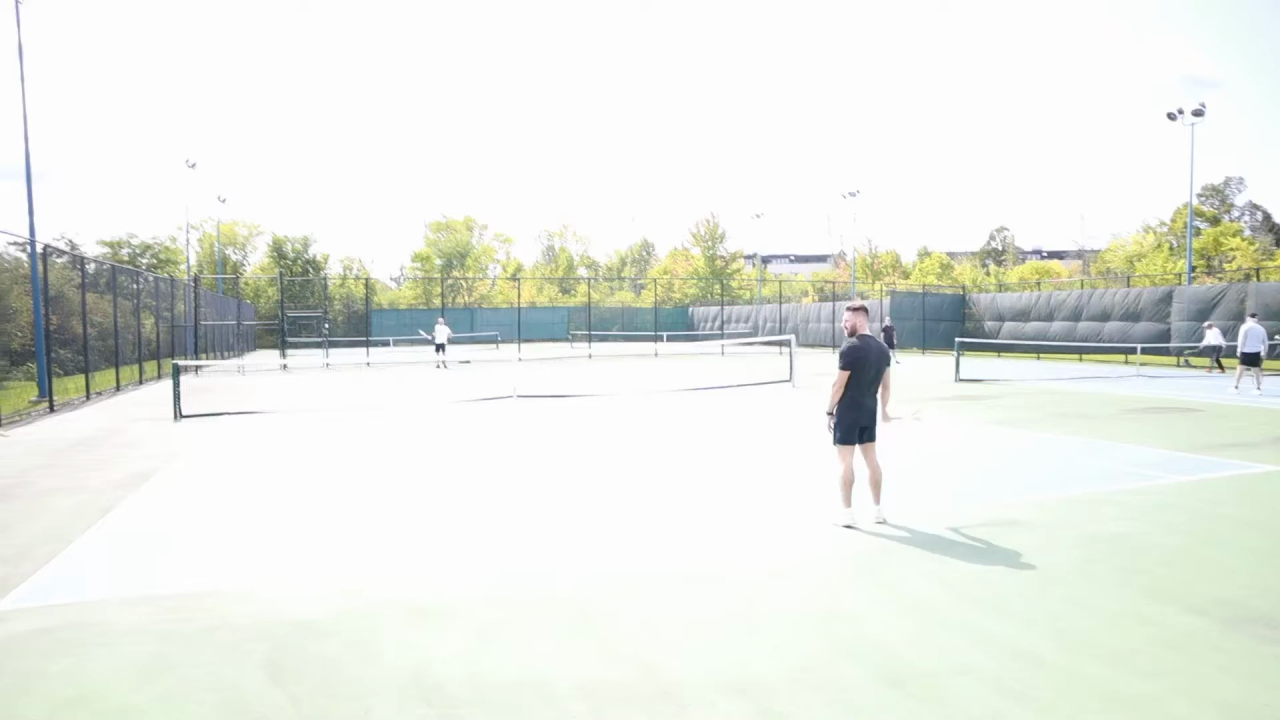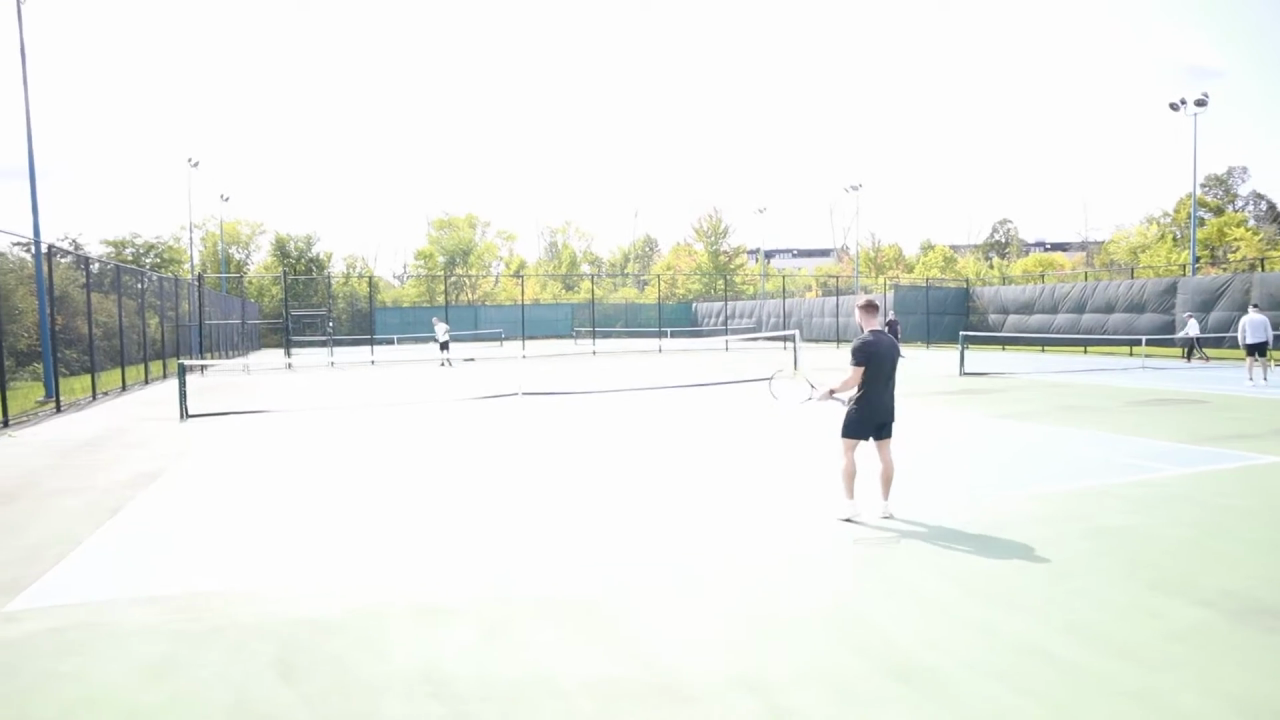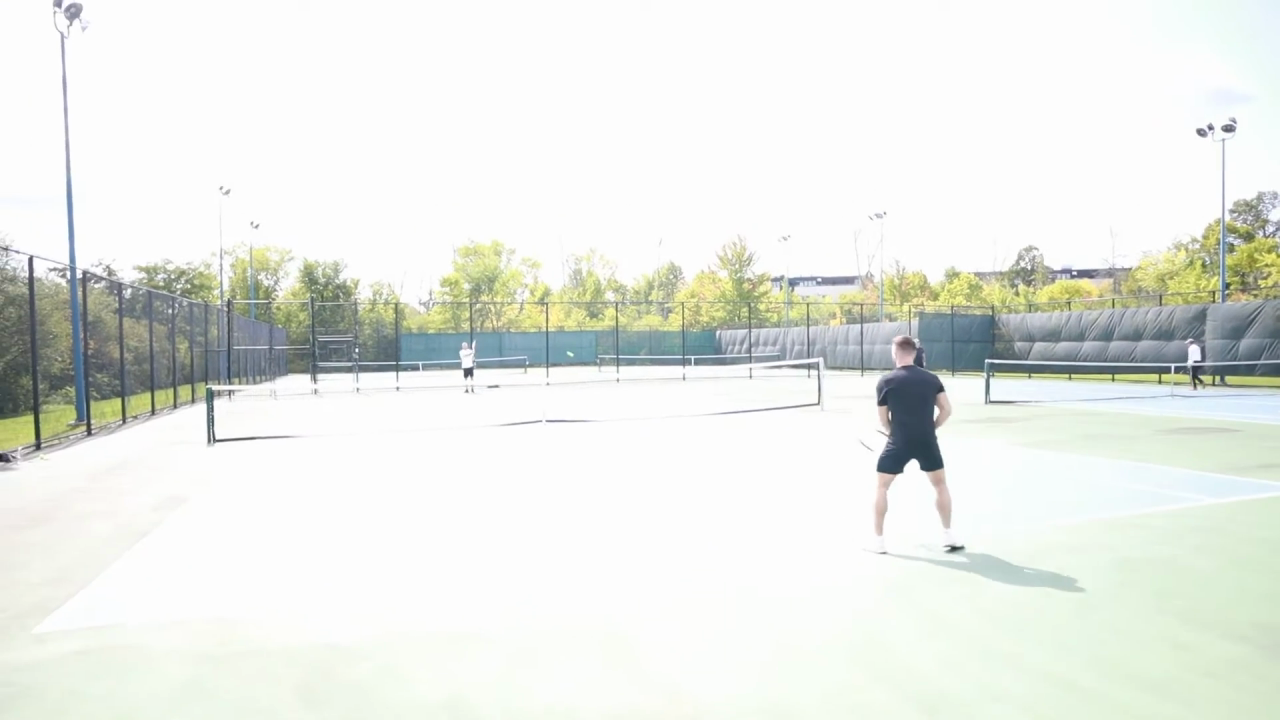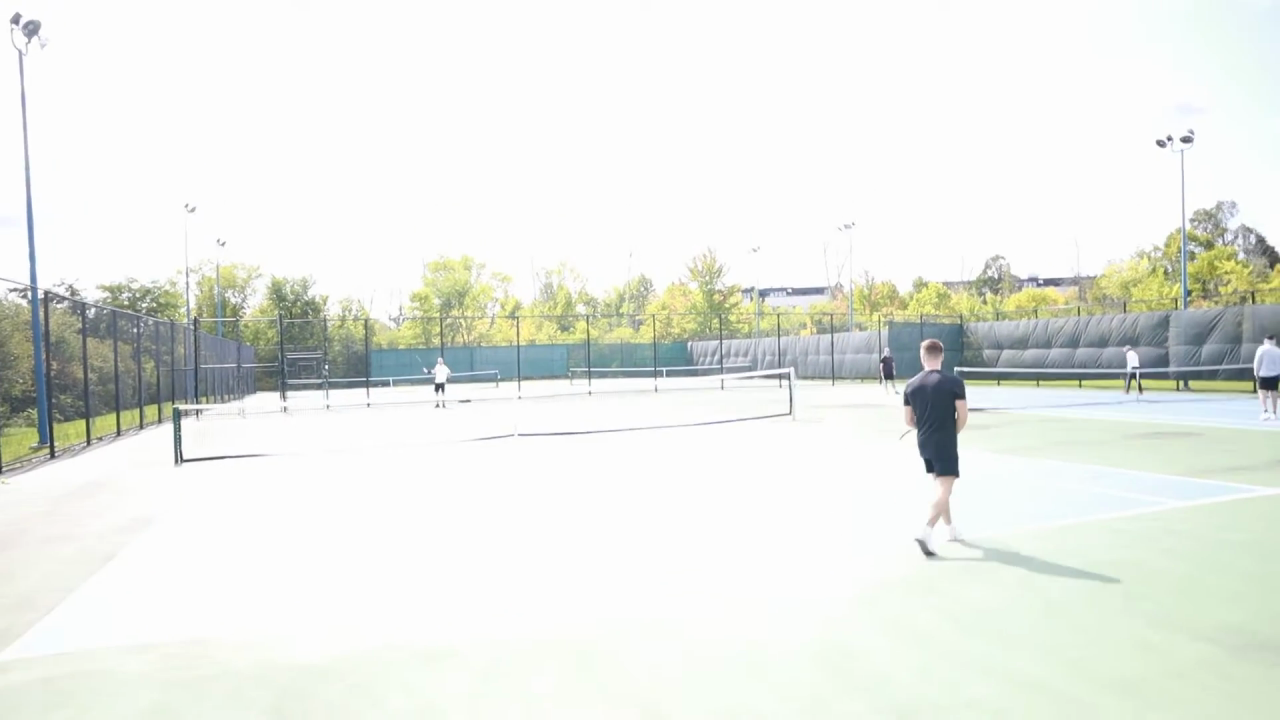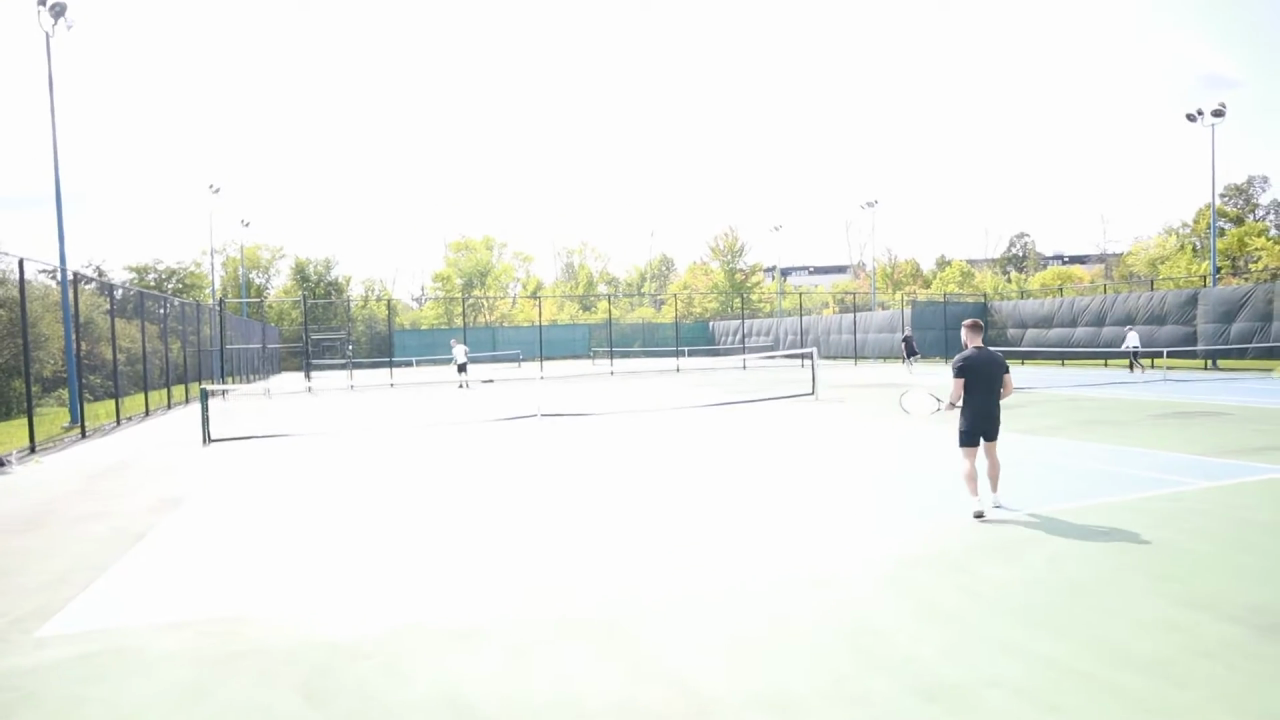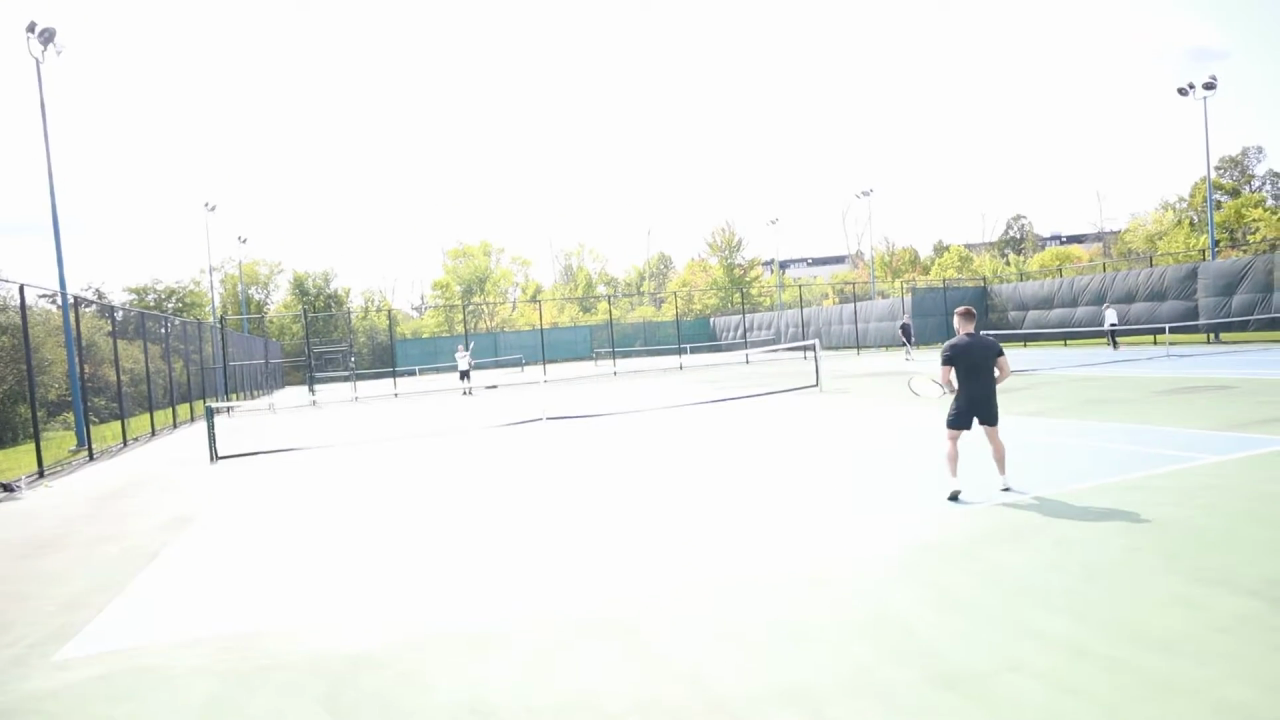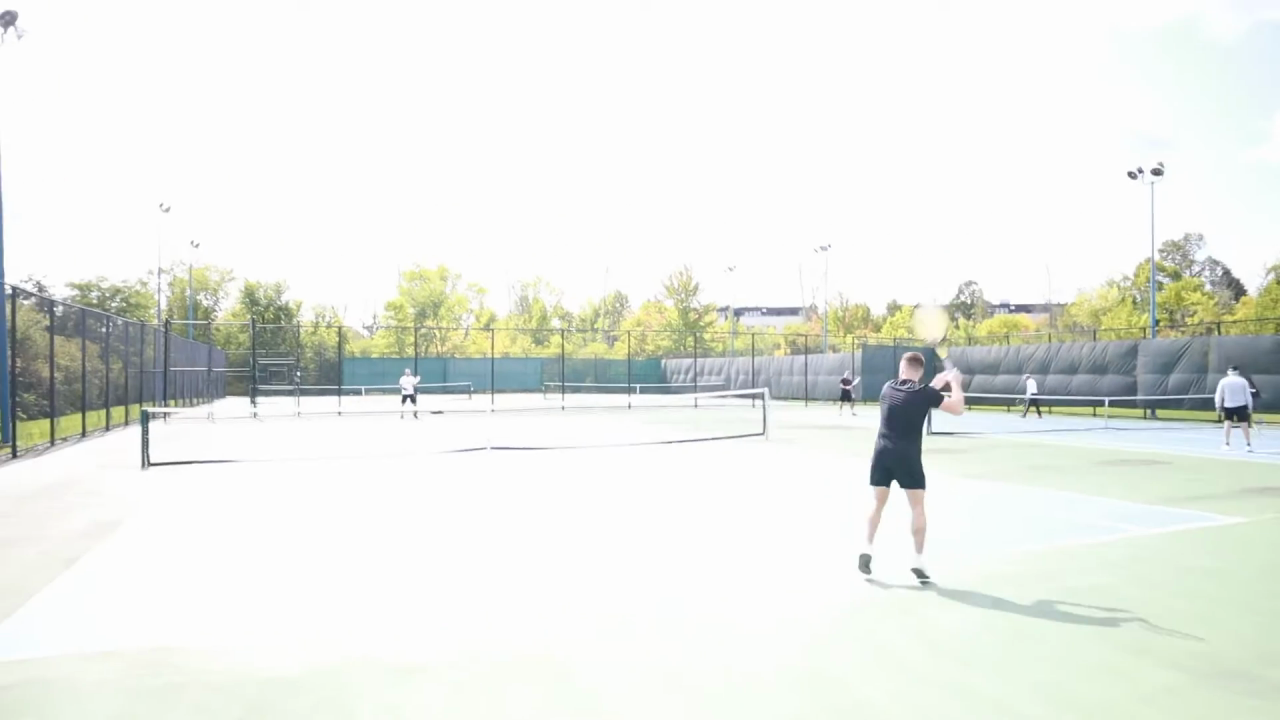
dt=0.7s
person 1, frame 1
left shoulder: (850, 347)
right shoulder: (882, 348)
left elbow: (839, 385)
right elbow: (885, 384)
left wrist: (829, 411)
right wrist: (883, 409)
left hip: (848, 412)
right hip: (869, 412)
left knee: (845, 462)
right knee: (871, 459)
left ankle: (847, 513)
right ankle: (878, 510)
person 1, frame 2
left shoulder: (862, 343)
right shoulder: (892, 342)
left elbow: (854, 380)
left wrist: (831, 391)
left hip: (864, 408)
right hip: (886, 408)
left knee: (848, 453)
right knee: (885, 455)
left ankle: (850, 505)
right ankle: (885, 505)
person 1, frame 3
left shoulder: (886, 381)
right shoulder: (931, 379)
left elbow: (884, 420)
right elbow: (945, 410)
left hip: (898, 442)
right hip: (927, 441)
left knee: (881, 488)
right knee: (940, 486)
left ankle: (878, 539)
right ankle: (949, 536)
person 1, frame 4
left shoulder: (911, 385)
right shoulder: (953, 382)
left elbow: (909, 420)
right elbow: (962, 416)
right wrist: (952, 433)
left hip: (924, 444)
right hip: (945, 444)
left knee: (940, 487)
right knee: (944, 491)
left ankle: (951, 529)
right ankle: (926, 532)
person 1, frame 5
left shoulder: (961, 359)
right shoulder: (998, 358)
left elbow: (958, 392)
right elbow: (1008, 389)
left wrist: (951, 403)
left hip: (971, 416)
right hip: (992, 415)
left knee: (969, 460)
right knee: (991, 454)
left ankle: (976, 502)
right ankle: (994, 496)
person 1, frame 6
left shoulder: (951, 346)
right shoulder: (991, 343)
left elbow: (944, 379)
right elbow: (1005, 372)
left wrist: (952, 389)
left hip: (964, 400)
right hip: (988, 398)
left knee: (951, 440)
right knee: (994, 438)
left ankle: (954, 483)
right ankle: (1003, 479)
person 1, frame 7
left shoulder: (888, 387)
right shoulder: (926, 391)
right elbow: (958, 408)
left wrist: (941, 379)
right wrist: (955, 382)
left hip: (882, 454)
right hip: (908, 456)
left knee: (878, 503)
right knee: (917, 507)
left ankle: (868, 550)
right ankle: (918, 561)
